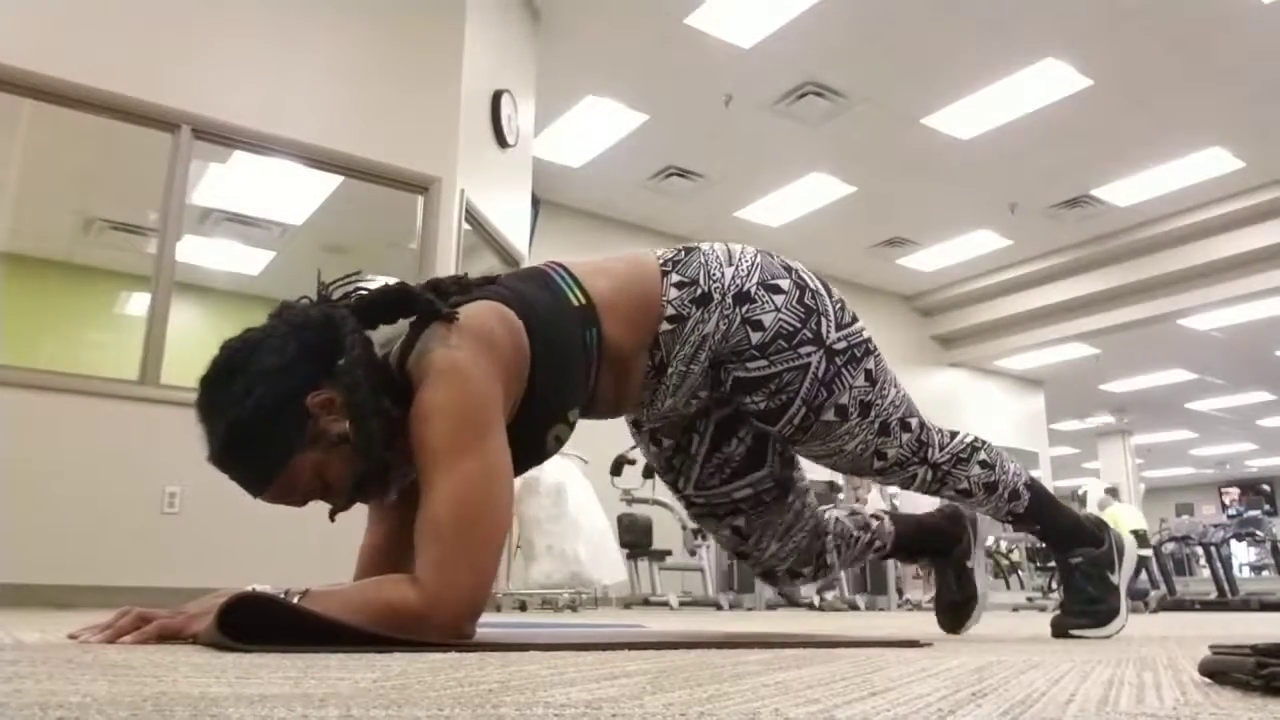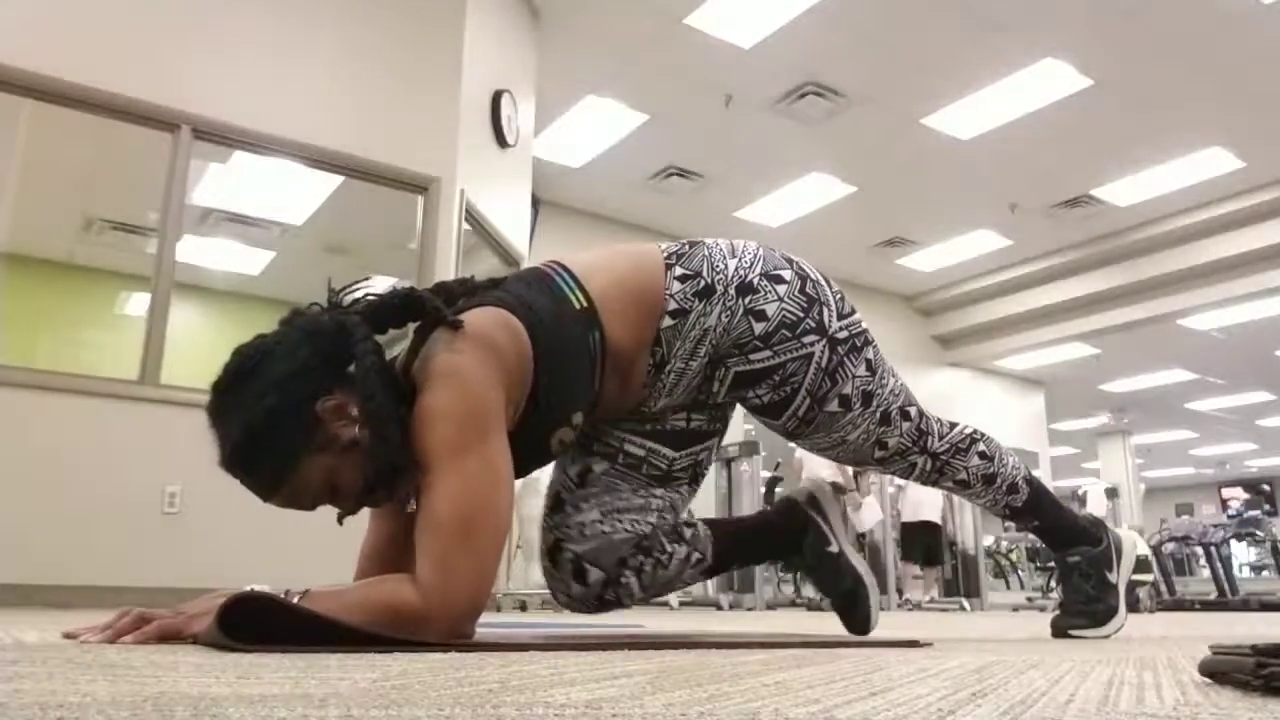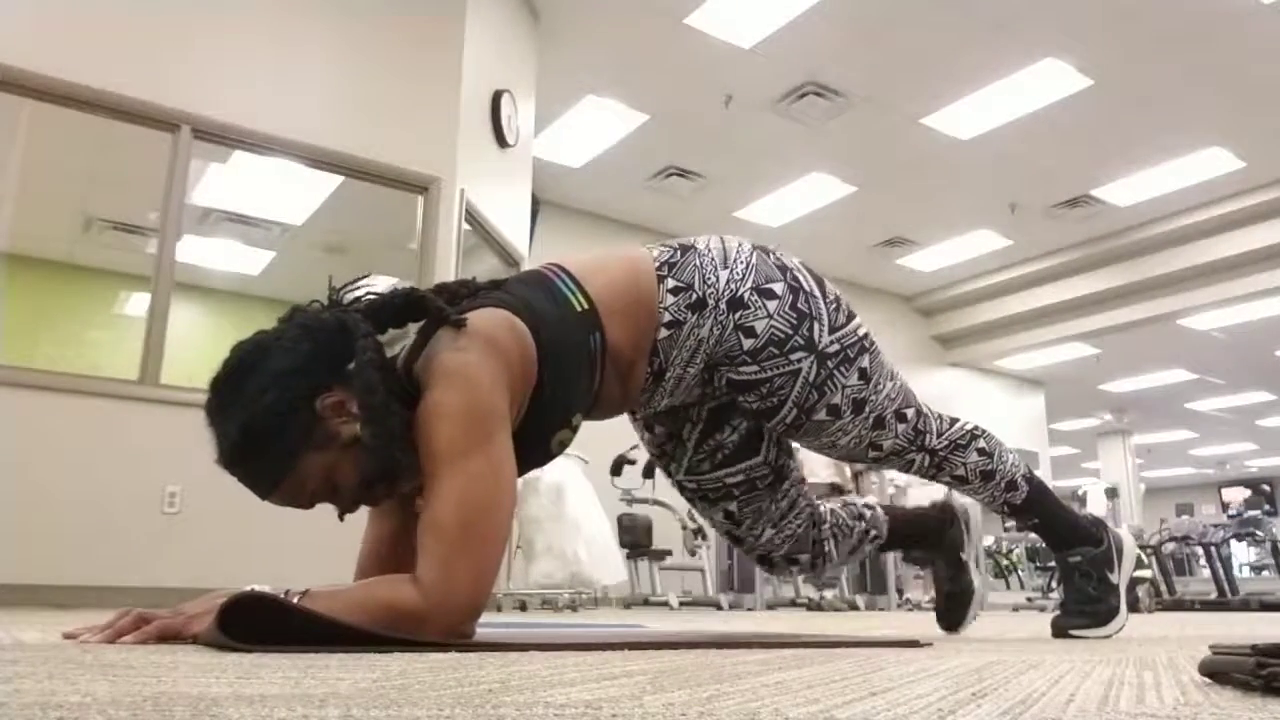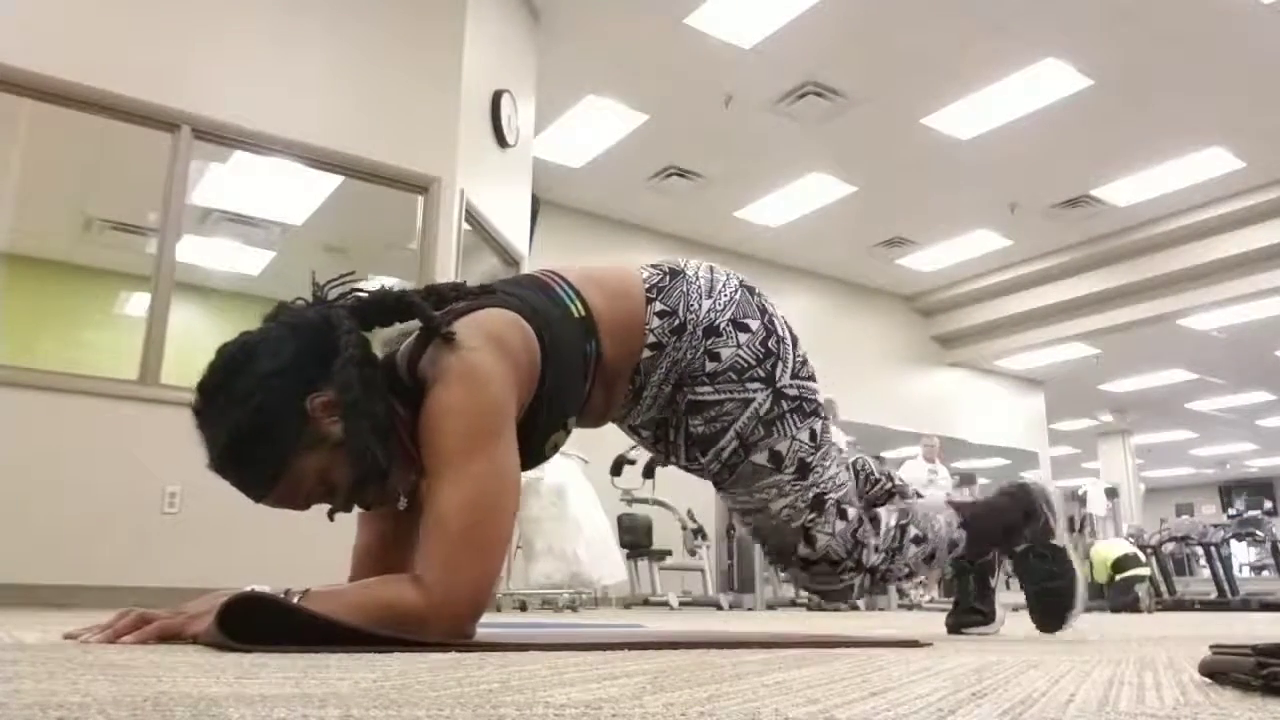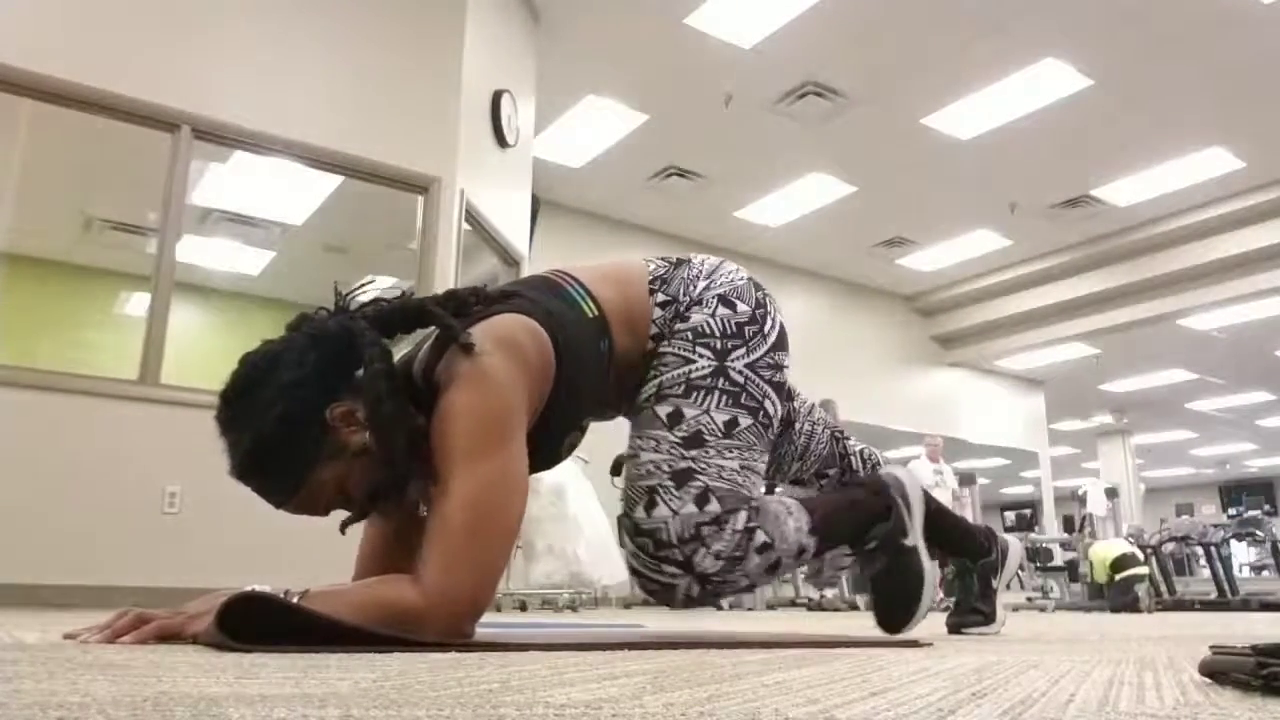
dt=0.4s
person 1, frame 1
left shoulder: (452, 375)
right shoulder: (400, 407)
left elbow: (444, 607)
right elbow: (387, 587)
left wrist: (250, 607)
right wrist: (260, 609)
left hip: (748, 315)
right hip: (680, 397)
left knee: (912, 452)
right knee: (784, 555)
left ankle: (1090, 543)
right ankle: (941, 541)
person 1, frame 2
left shoulder: (454, 379)
right shoulder: (406, 409)
left elbow: (444, 605)
right elbow: (391, 585)
left hip: (749, 307)
right hip: (671, 381)
left knee: (905, 445)
right knee: (586, 565)
left ankle: (1086, 540)
right ankle: (790, 534)
person 1, frame 3
left shoulder: (456, 378)
right shoulder: (401, 405)
left elbow: (444, 605)
right elbow: (384, 591)
left hip: (745, 313)
right hip: (681, 389)
left knee: (912, 439)
right knee: (784, 540)
left ankle: (1088, 543)
right ankle: (931, 534)
person 1, frame 4
left shoulder: (462, 379)
right shoulder: (392, 408)
left elbow: (445, 606)
right elbow: (381, 585)
left hip: (714, 334)
right hip: (661, 398)
left knee: (839, 545)
right knee: (817, 507)
left ankle: (1014, 516)
right ankle: (973, 550)
person 1, frame 5
left shoulder: (477, 384)
right shoulder: (406, 411)
left elbow: (443, 607)
right elbow: (380, 590)
left hip: (710, 313)
right hip: (661, 360)
left knee: (678, 545)
right knee: (825, 466)
left ankle: (870, 513)
right ankle: (980, 548)
